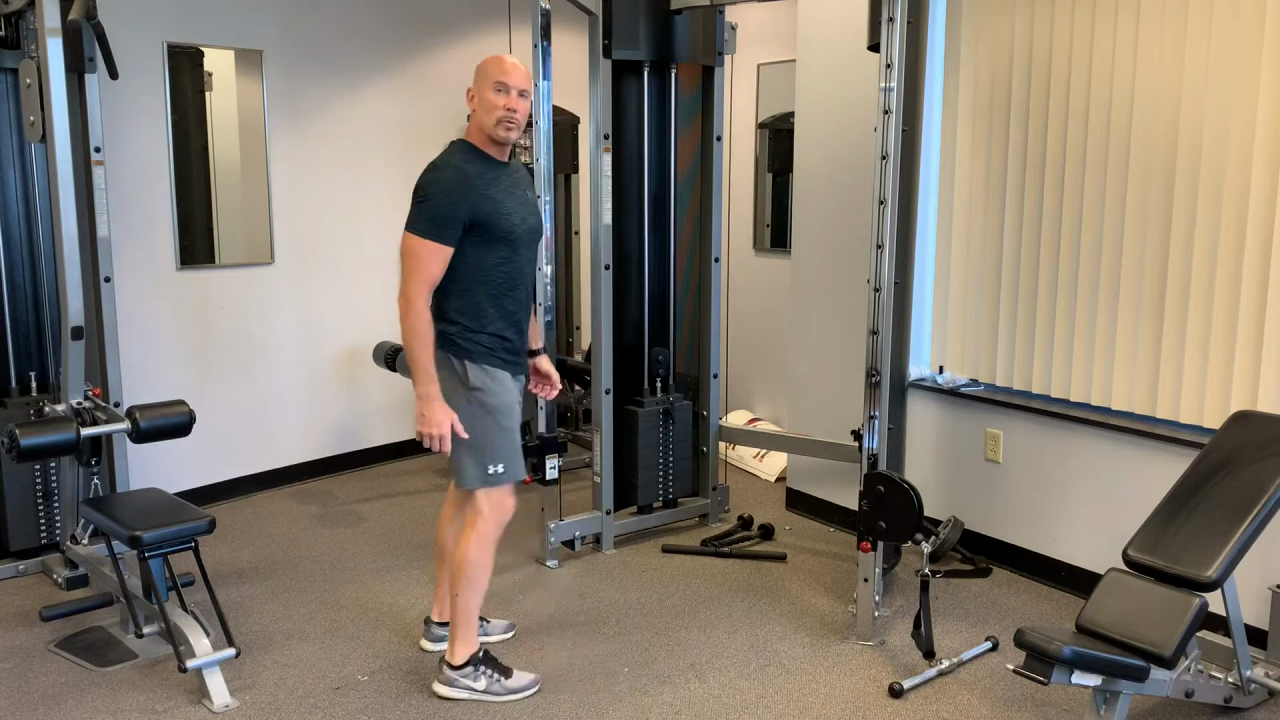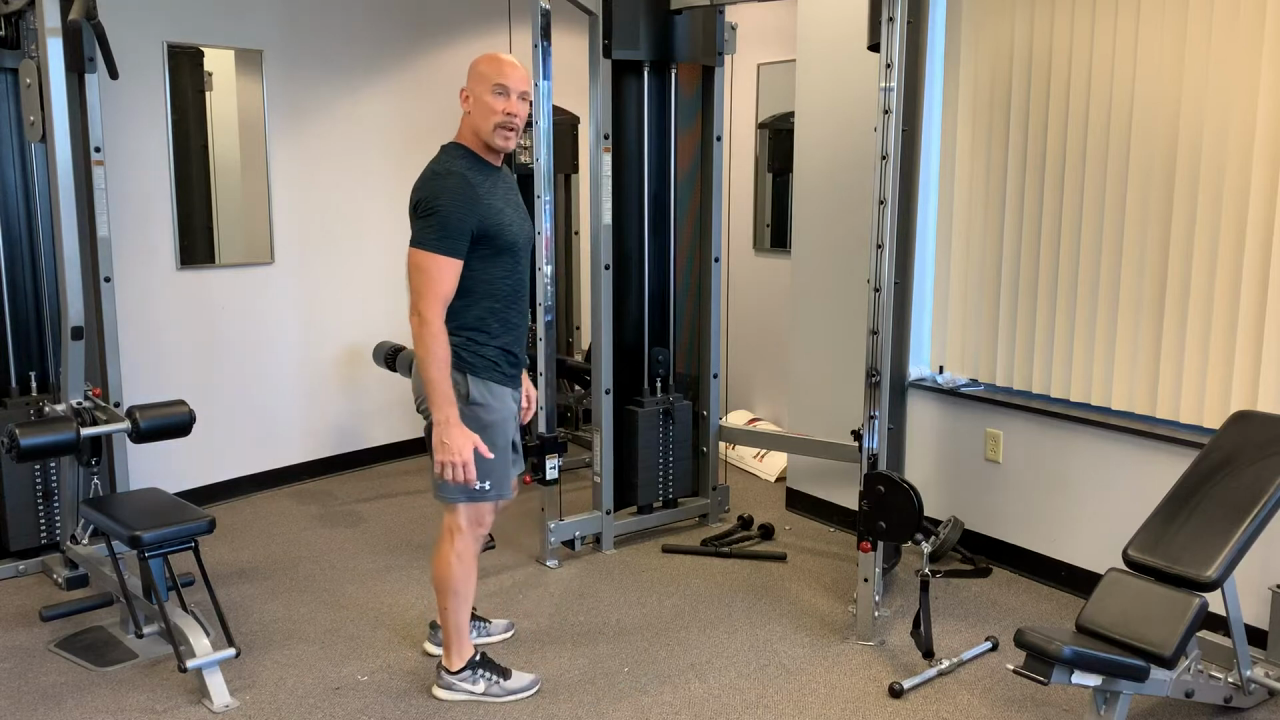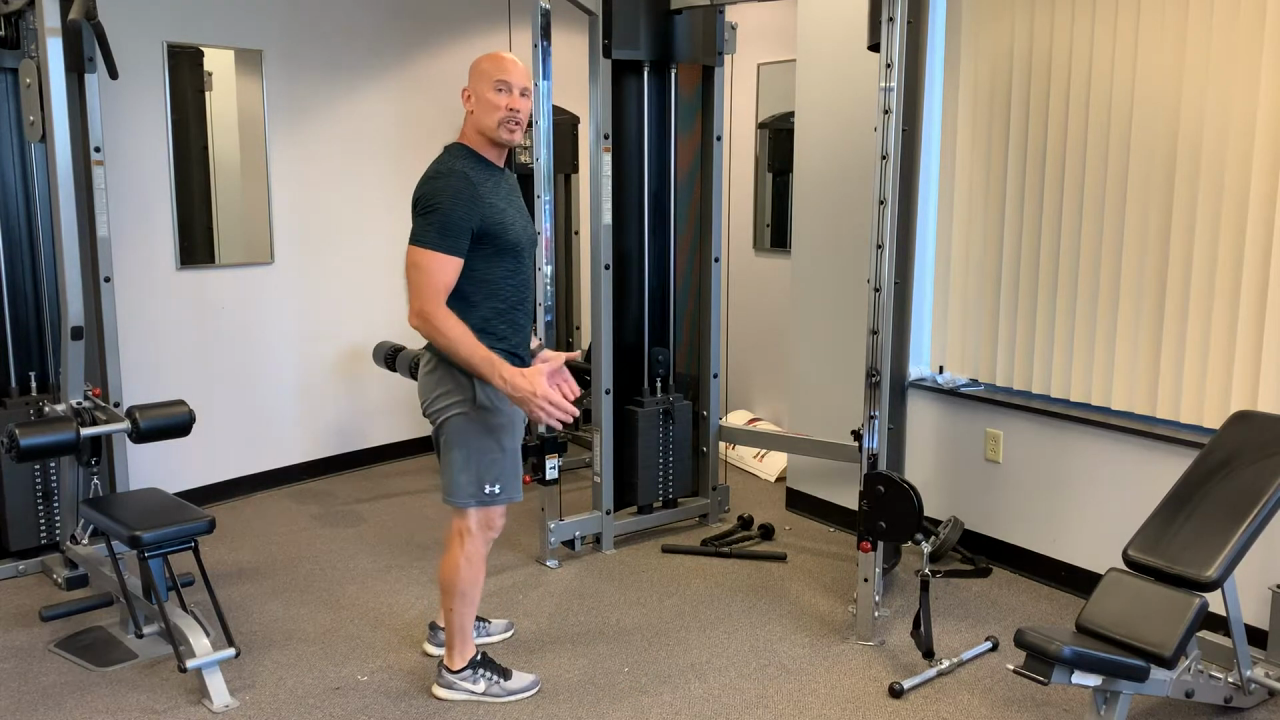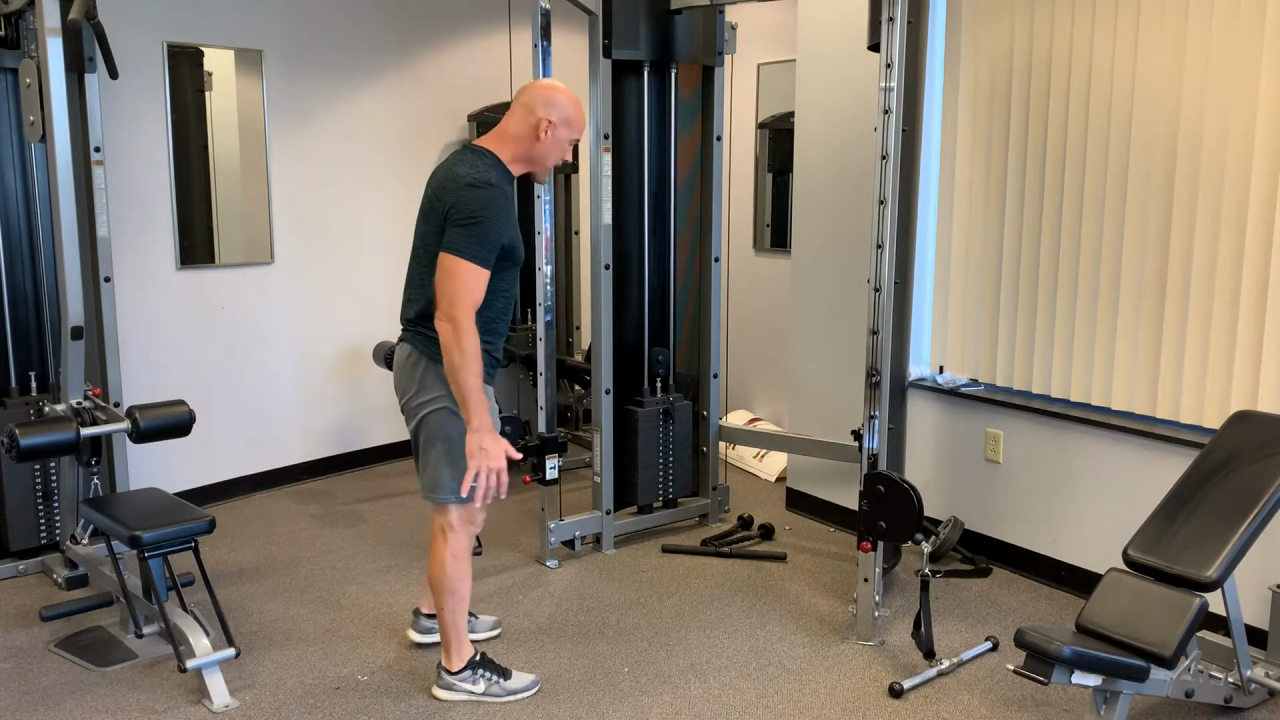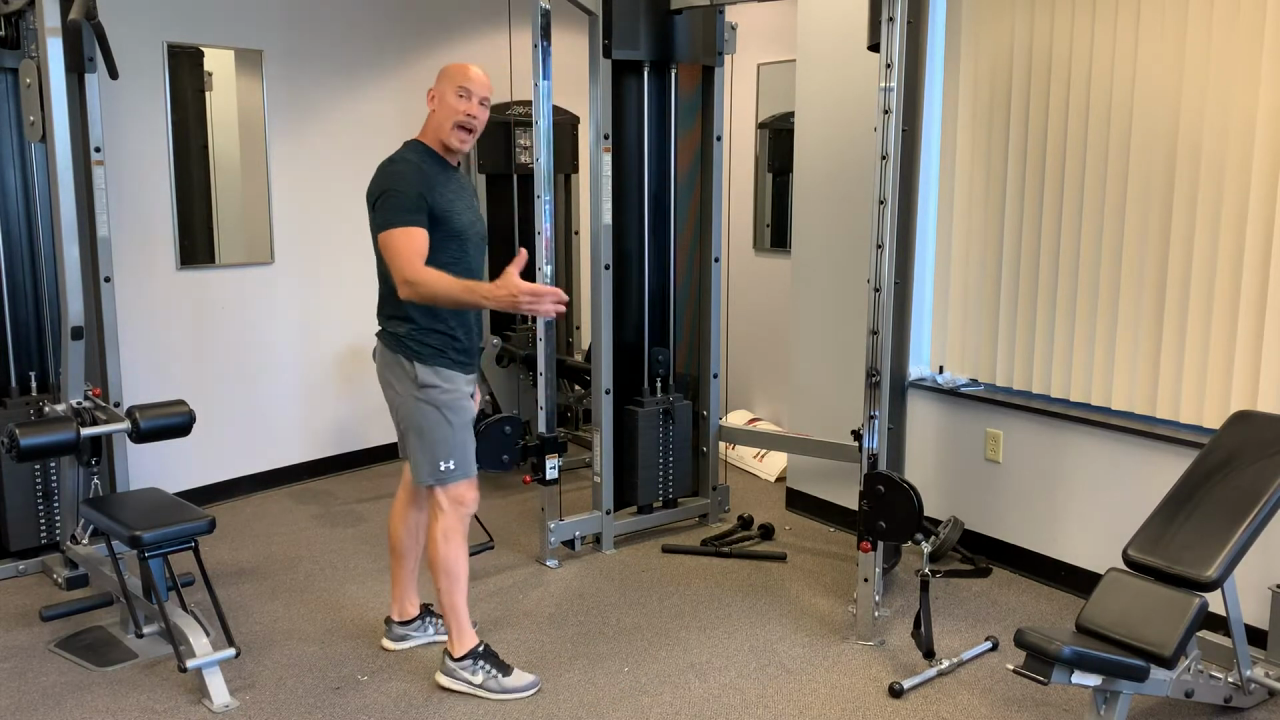
dt=0.7s
person 1, frame 1
left shoulder: (516, 177)
right shoulder: (450, 178)
right elbow: (415, 297)
left wrist: (534, 350)
right wrist: (427, 396)
left hip: (502, 363)
right hip: (471, 366)
left knee: (468, 492)
right knee: (493, 503)
left ankle: (443, 618)
right ankle: (462, 662)
person 1, frame 2
left shoulder: (499, 178)
right shoulder: (450, 186)
right elbow: (427, 316)
left wrist: (519, 373)
right wrist: (446, 421)
left hip: (496, 375)
right hip: (469, 379)
left knee: (495, 495)
right knee: (468, 517)
left ankle: (451, 621)
right ankle: (459, 666)
person 1, frame 3
left shoulder: (498, 177)
right shoulder: (452, 184)
right elbow: (426, 310)
left wrist: (536, 353)
right wrist: (510, 379)
left hip: (495, 373)
right hip: (473, 380)
left knee: (476, 512)
right knee: (480, 520)
left ankle: (450, 623)
right ankle: (460, 666)
person 1, frame 4
left shoulder: (469, 168)
right shoulder: (483, 196)
right elbow: (454, 320)
right wrist: (480, 430)
left hip: (435, 363)
right hip: (444, 371)
left knee: (454, 505)
right knee: (461, 514)
left ankle: (434, 612)
right ankle: (459, 666)
person 1, frame 5
left shoulder: (456, 180)
right shoulder: (402, 175)
right elbow: (410, 280)
left wrist: (467, 363)
right wrist: (497, 296)
left hip: (444, 360)
right hip: (421, 363)
left knee: (419, 485)
right knee: (456, 499)
left ankle: (406, 616)
right ankle: (464, 654)
